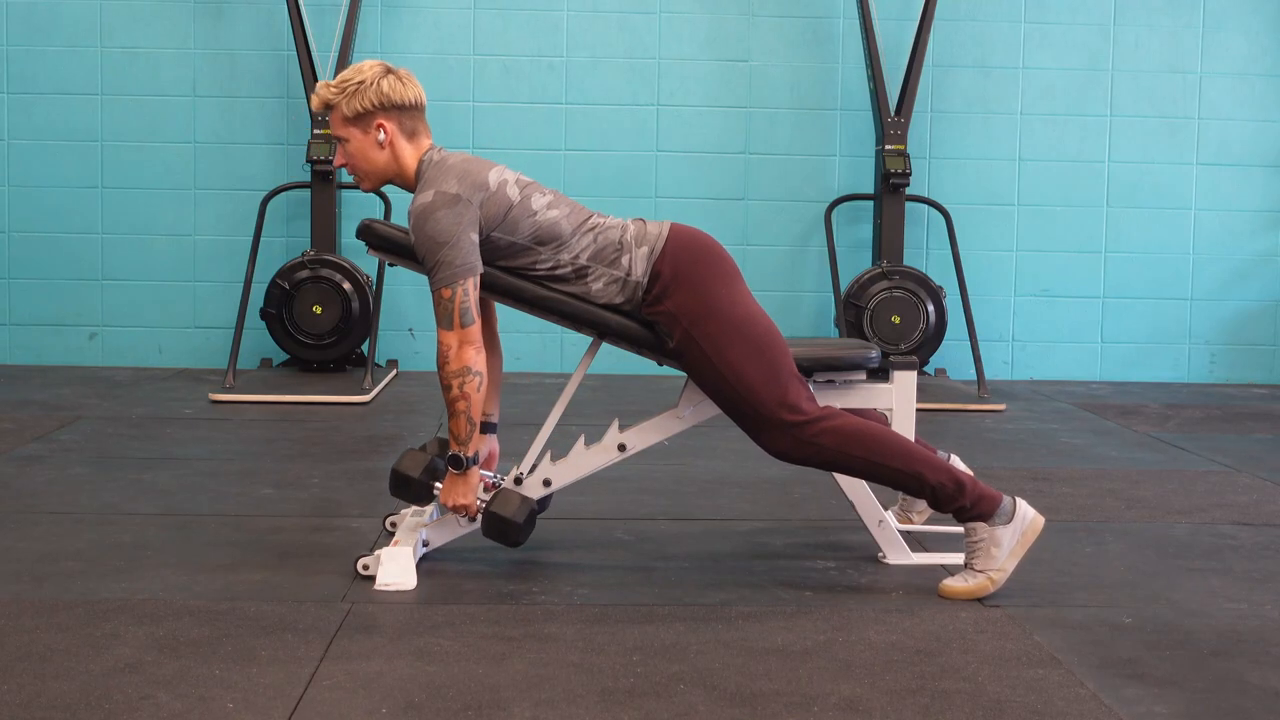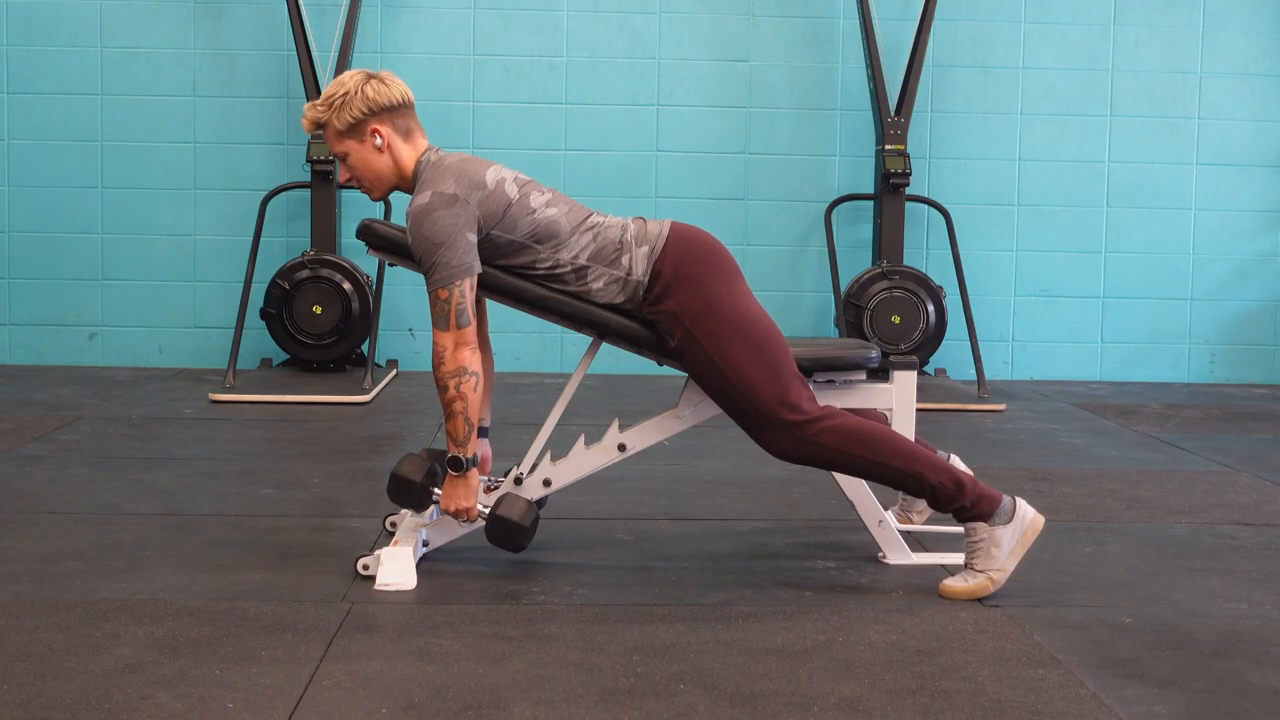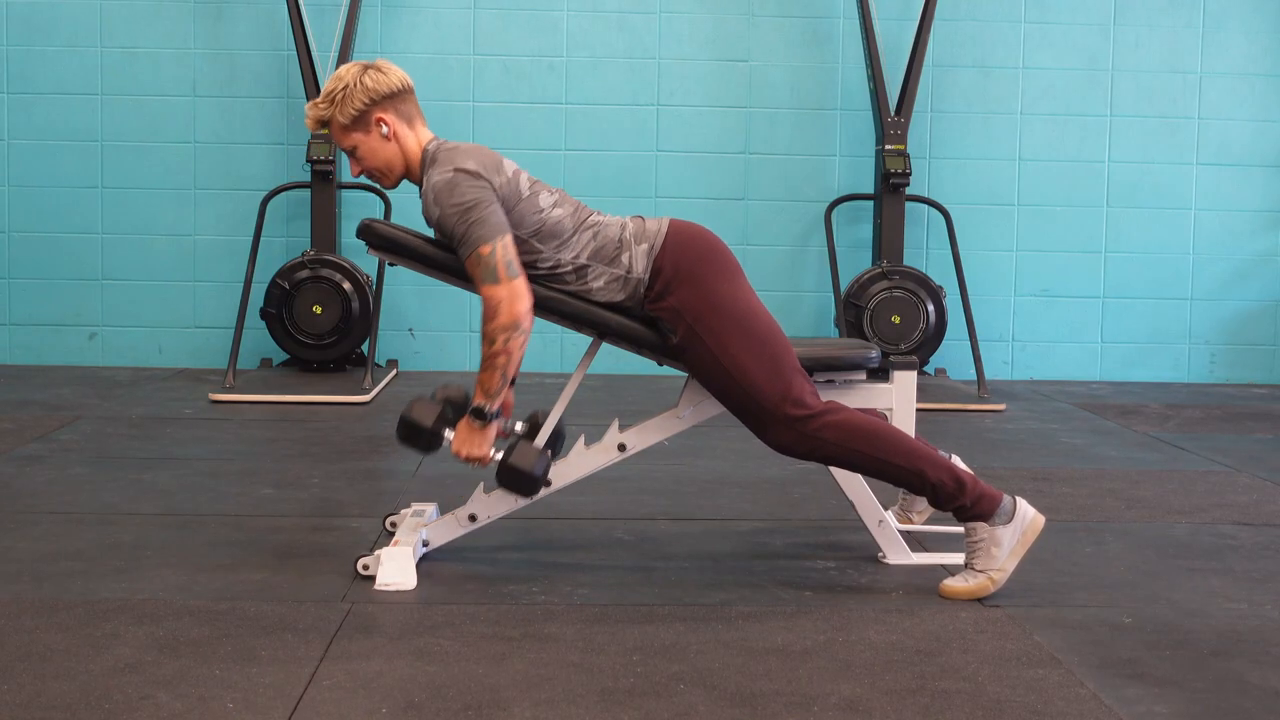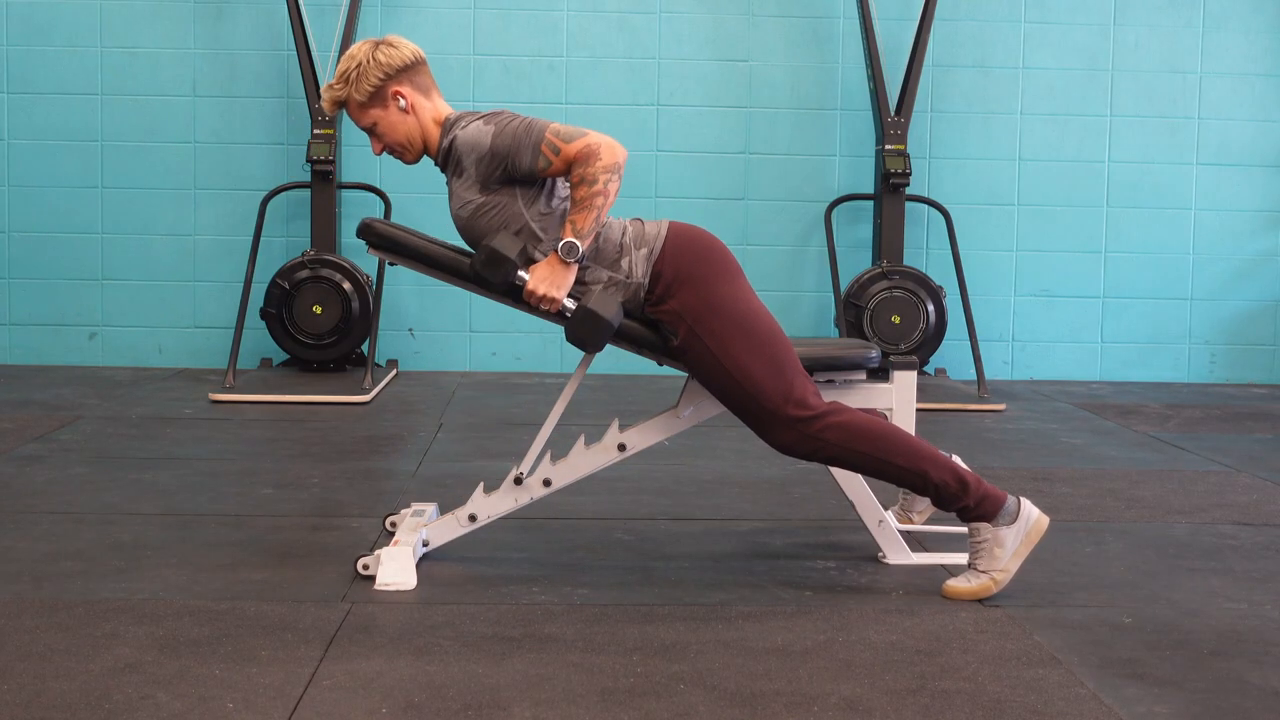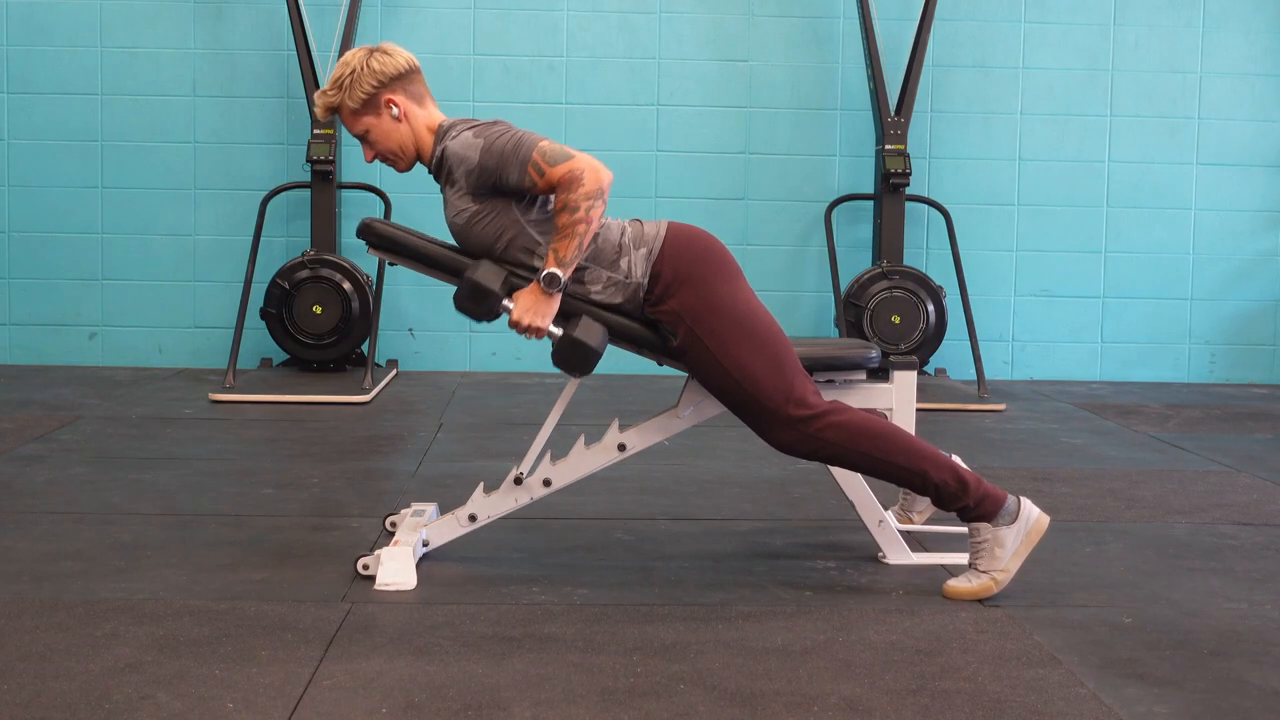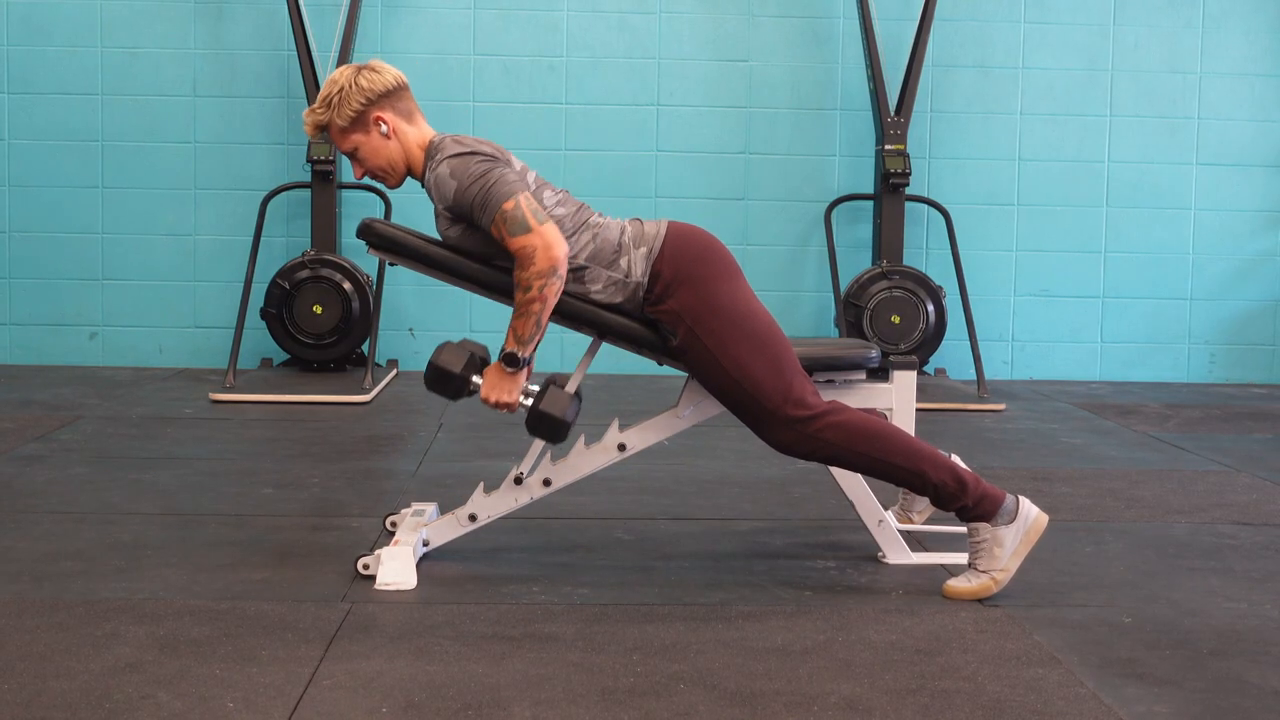
dt=0.5s
person 1, frame 1
left shoulder: (436, 207)
right shoulder: (452, 178)
left elbow: (459, 349)
right elbow: (481, 323)
left wrist: (461, 464)
right wrist: (486, 431)
left hip: (673, 279)
right hip: (670, 262)
left knee: (789, 423)
right knee: (779, 410)
left ankle: (992, 511)
right ankle: (926, 462)
person 1, frame 2
left shoulder: (433, 207)
right shoulder: (450, 179)
left elbow: (455, 352)
right elbow: (474, 330)
left wrist: (460, 467)
right wrist: (479, 436)
left hip: (675, 275)
right hip: (670, 262)
left knee: (789, 422)
right knee: (780, 409)
left ankle: (994, 512)
right ankle: (926, 462)
person 1, frame 3
left shoulder: (448, 183)
right shoulder: (454, 169)
left elbow: (512, 309)
right elbow: (509, 297)
left wrist: (480, 417)
right wrist: (498, 393)
left hip: (674, 272)
right hip: (669, 263)
left knee: (793, 416)
right knee: (785, 410)
left ankle: (992, 511)
right ankle: (931, 472)
person 1, frame 4
left shoulder: (480, 136)
right shoulder: (463, 156)
left elbow: (603, 153)
left wrist: (563, 260)
left hip: (673, 272)
right hip: (664, 273)
left knee: (796, 416)
right knee: (786, 407)
left ankle: (998, 512)
right ankle: (929, 471)
person 1, frame 5
left shoulder: (469, 145)
right shoulder: (456, 162)
left elbow: (588, 175)
left wrist: (548, 285)
left hip: (672, 272)
right hip: (662, 273)
left knee: (796, 415)
right knee: (787, 410)
left ankle: (996, 511)
right ankle: (931, 472)
person 1, frame 6
left shoulder: (454, 167)
right shoulder: (455, 166)
left elbow: (546, 256)
left wrist: (511, 363)
right wrist: (519, 354)
left hip: (674, 274)
right hip: (668, 267)
left knee: (795, 417)
right knee: (785, 410)
left ankle: (997, 511)
right ankle: (928, 472)
